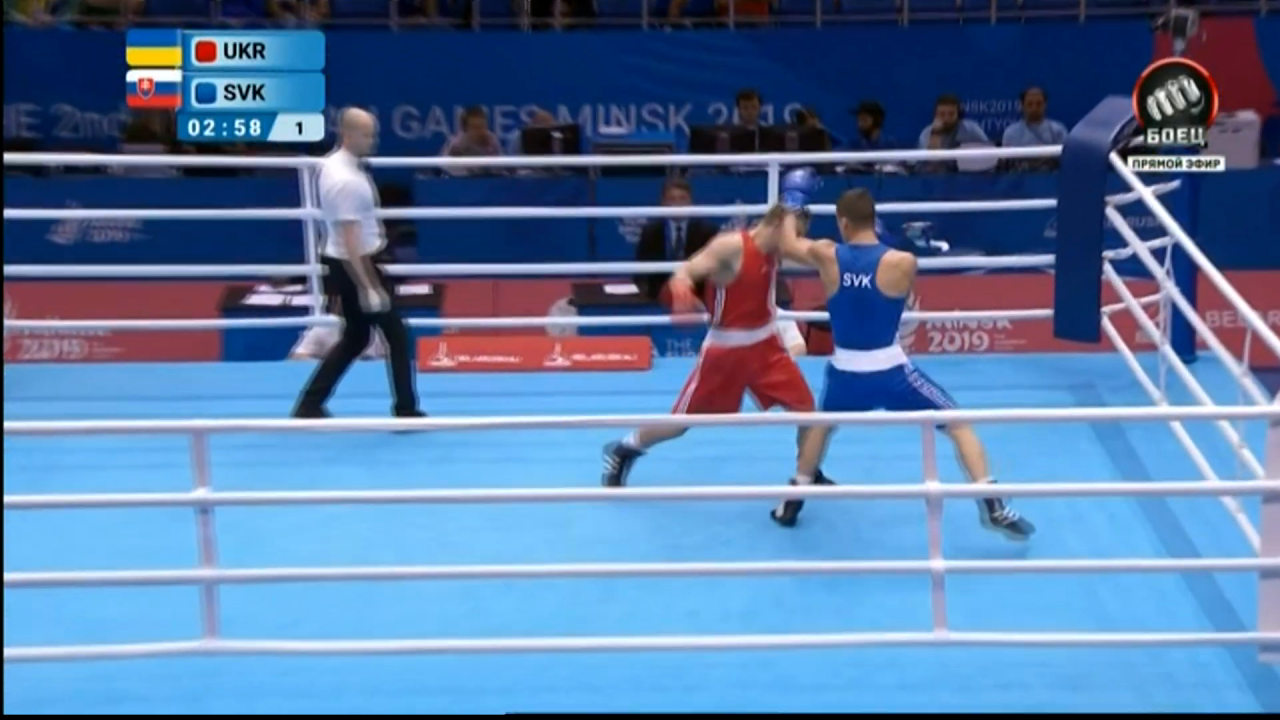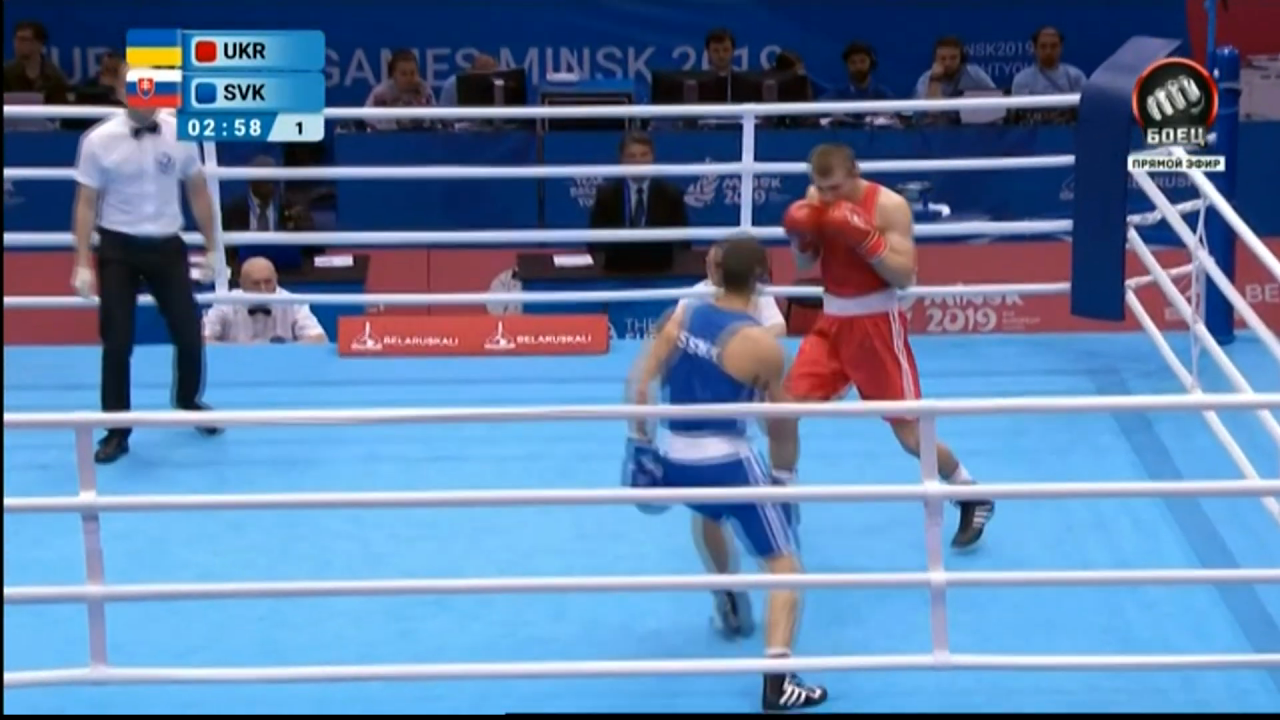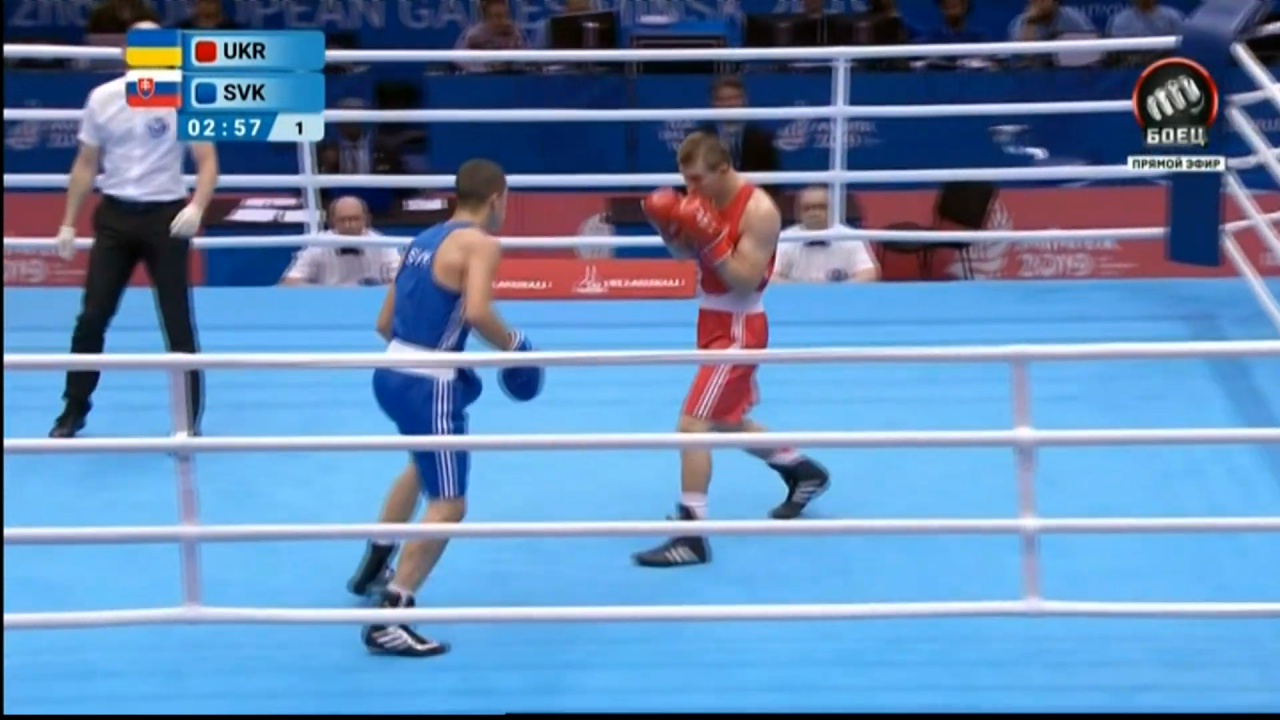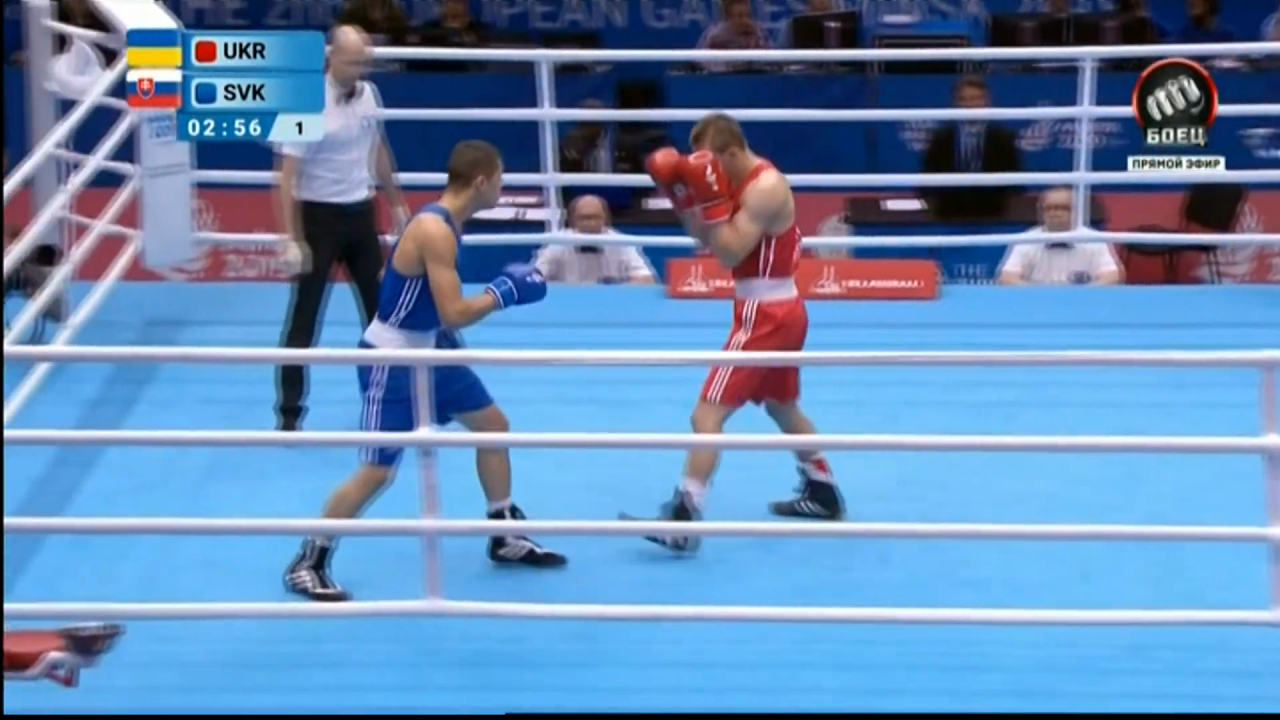
dt=0.7s
person 1, frame 1
left shoulder: (827, 255)
right shoulder: (902, 263)
left elbow: (789, 244)
left hip: (846, 373)
right hip: (891, 372)
left knee: (823, 425)
right knee: (959, 426)
left ankle: (792, 502)
right ankle: (991, 504)
person 1, frame 2
left shoulder: (681, 318)
right shoulder: (761, 345)
left elbow: (640, 386)
right elbow: (783, 428)
left wrist: (641, 446)
right wrist: (784, 472)
left hip: (676, 462)
right hip: (726, 466)
left knee: (708, 511)
right knee: (781, 563)
left ankle: (730, 604)
right ankle: (779, 683)
person 1, frame 3
left shoulder: (422, 242)
right shoulder: (480, 243)
left elbow: (384, 323)
right elbow: (476, 312)
right wrist: (517, 348)
left hip: (391, 374)
right hip: (427, 383)
left knee: (424, 464)
right knee: (448, 505)
left ankle: (373, 567)
right ankle: (386, 618)
person 1, frame 4
left shoulder: (445, 220)
right shoulder: (434, 231)
right elbow: (453, 315)
right wrist: (507, 290)
left hip: (427, 347)
right hip: (389, 358)
left knee: (493, 424)
right knee: (377, 471)
left ankle: (505, 537)
right ankle: (307, 564)
person 2, frame 1
left shoulder: (774, 250)
right shoulder: (731, 246)
right elbow: (685, 272)
right wrist: (682, 292)
left hip: (765, 345)
right hip: (726, 350)
left knee: (804, 407)
right knee: (679, 424)
left ankle: (808, 473)
right ankle: (623, 452)
person 2, frame 2
left shoulder: (888, 205)
right shoulder: (819, 199)
left elbow: (904, 275)
right elbow: (801, 263)
left wrist: (863, 237)
right wrist: (798, 236)
left hip: (878, 323)
right hip: (834, 322)
left knee: (909, 433)
left ankle: (973, 503)
person 2, frame 3
left shoulder: (758, 210)
right shoulder: (702, 197)
left elbow: (744, 281)
right elbow: (683, 251)
left wrist: (711, 238)
right wrist: (668, 224)
left hip: (739, 329)
right hip: (714, 319)
left knee: (692, 426)
right knee: (729, 422)
left ankle: (693, 536)
right ankle: (806, 474)
person 2, frame 4
left shoulder: (763, 189)
right shoulder: (747, 179)
left elbow: (725, 251)
right elbow: (714, 238)
left wrist: (707, 199)
right wrist: (686, 194)
left hip: (765, 316)
right hip: (782, 309)
left knee: (706, 415)
right knee: (784, 409)
left ankle: (683, 518)
right ankle: (822, 496)
person 3, frame 1
left shoulder: (334, 164)
right shoulder: (347, 180)
right elbow: (350, 240)
right wrist: (369, 287)
left hip: (343, 263)
right hip: (354, 266)
left knee: (356, 337)
right knee: (397, 335)
left ankle: (310, 403)
right ankle: (406, 410)
person 3, frame 2
left shoulder: (181, 134)
right shoulder: (98, 141)
left elbow: (198, 192)
right elbow: (86, 204)
left wrist: (210, 248)
right wrist: (82, 264)
left hip: (166, 247)
right hip: (117, 249)
left knee: (188, 334)
right knee: (116, 343)
left ankle: (189, 402)
right ankle: (118, 430)
person 3, frame 3
right shoulder: (101, 99)
left elbow: (207, 163)
right elbow: (86, 164)
left wrist: (197, 208)
right wrist: (69, 223)
left hip: (166, 218)
right hip: (114, 216)
left knee: (176, 322)
right knee: (92, 317)
left ankle: (189, 419)
right ankle: (76, 406)
person 3, frame 4
left shoulder: (369, 95)
right elbow: (288, 177)
left wrist: (396, 202)
right wrist: (290, 240)
left hip: (361, 213)
right hip: (320, 217)
left knee: (379, 304)
right knee: (304, 316)
right ankle: (290, 408)
